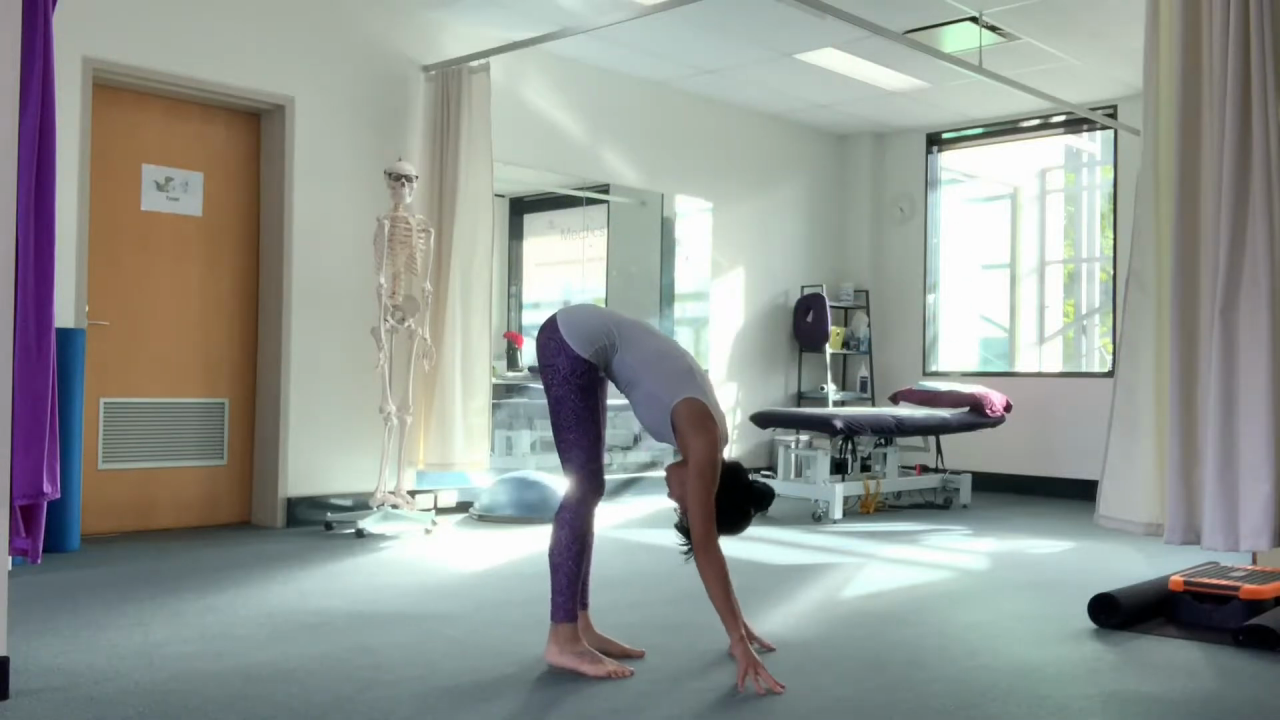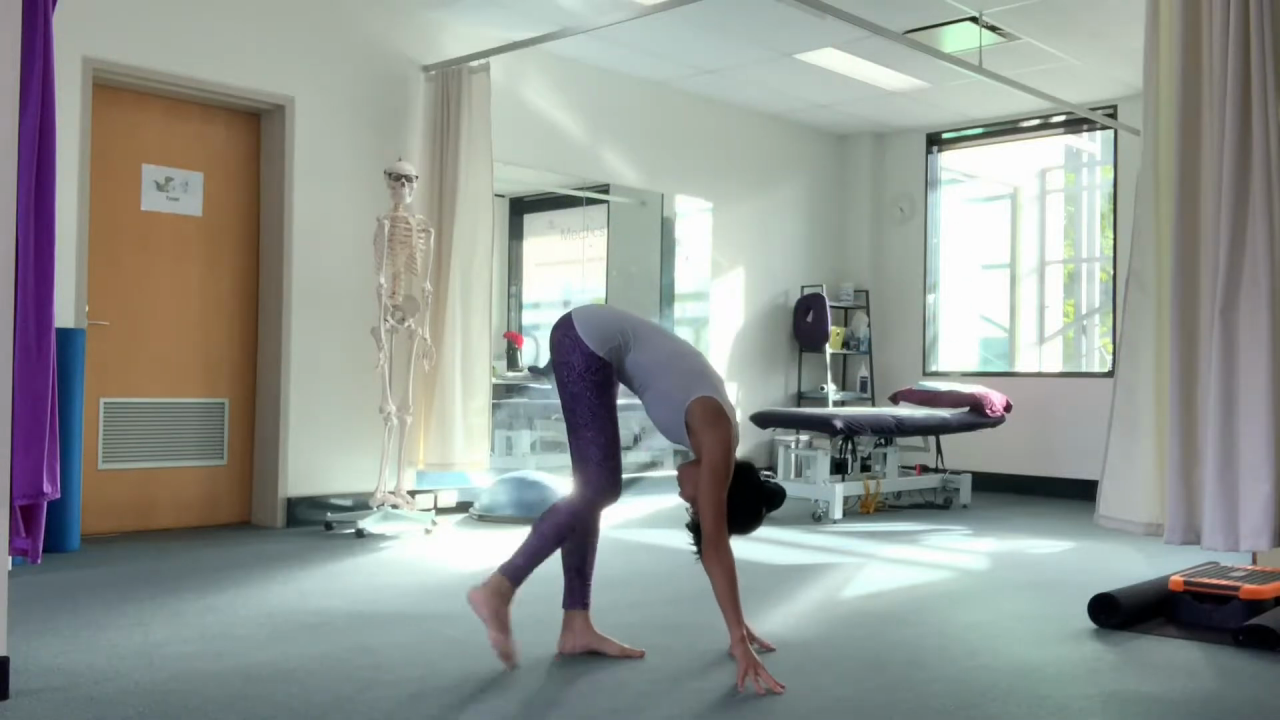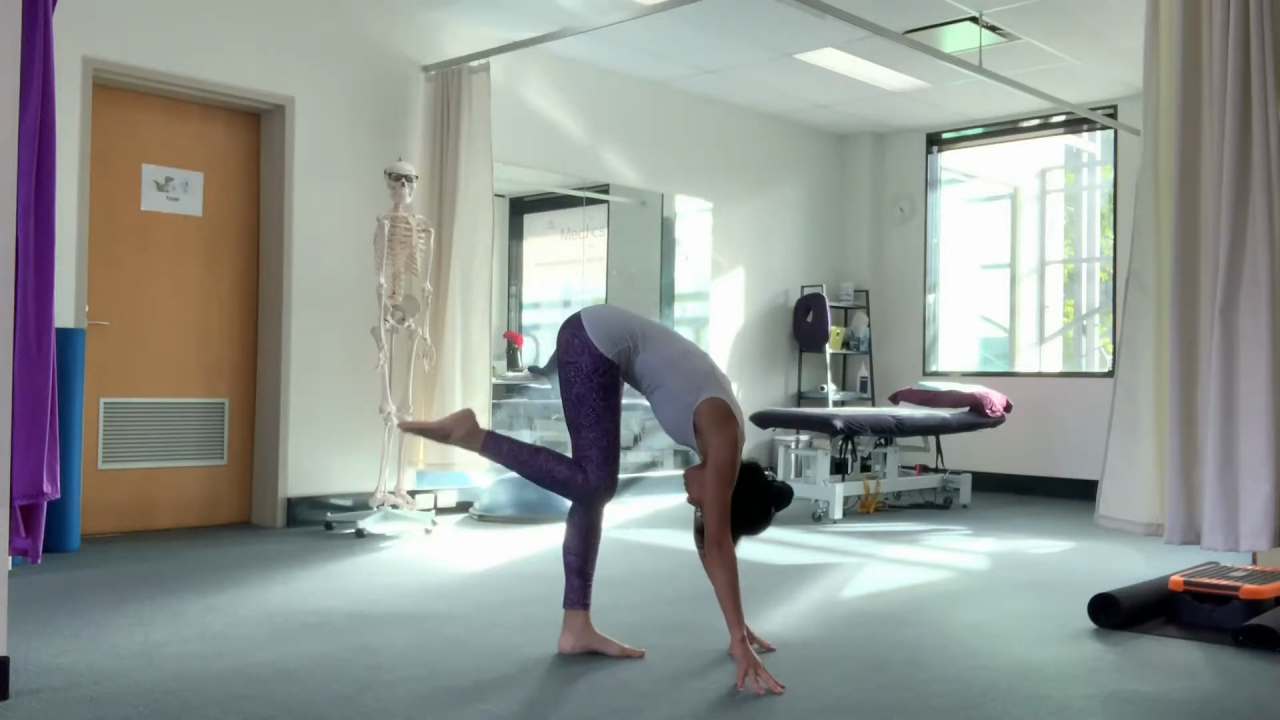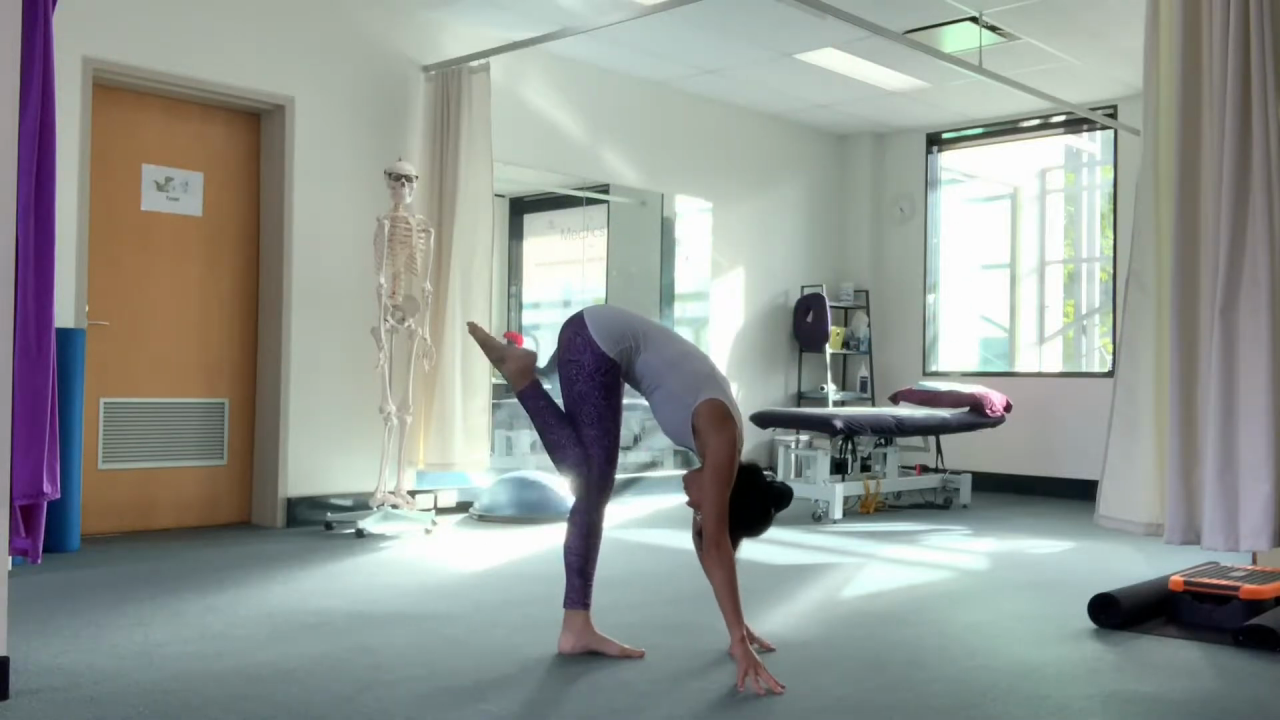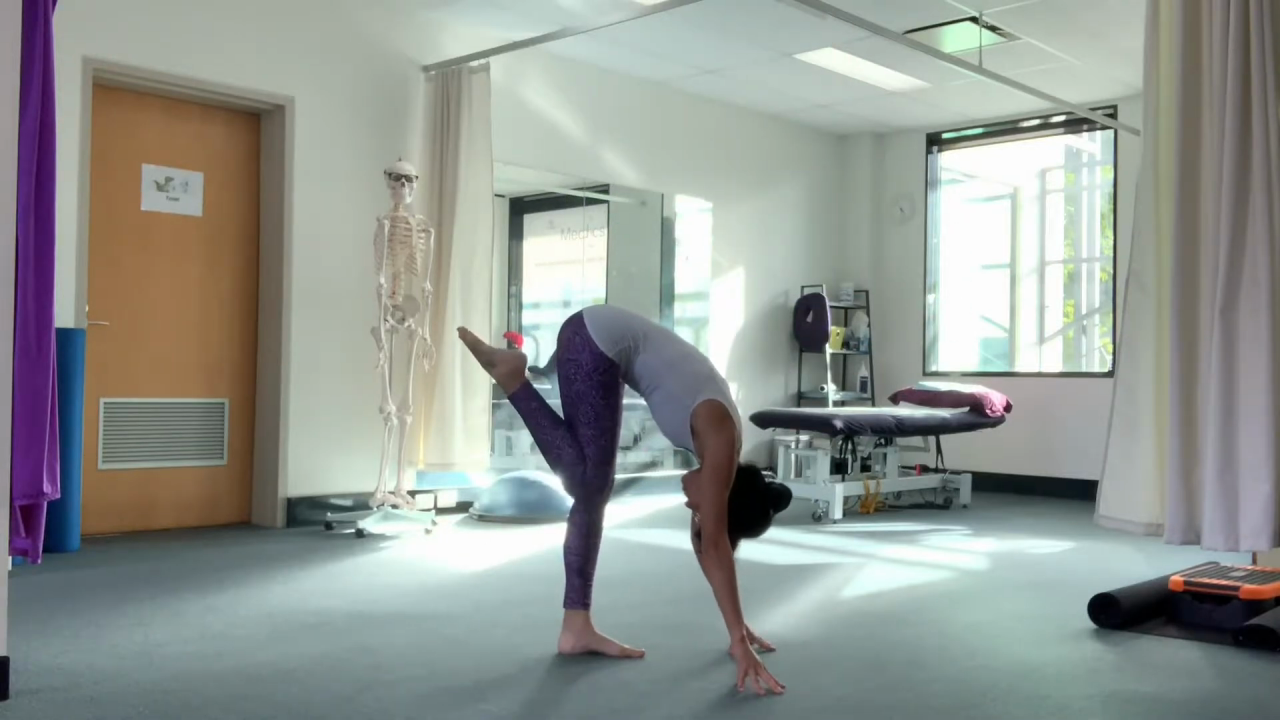
dt=0.2s
person 1, frame 1
left shoulder: (703, 436)
right shoulder: (704, 437)
left elbow: (705, 538)
right elbow: (705, 546)
left wrist: (737, 625)
right wrist: (738, 640)
left hip: (586, 343)
right hip: (572, 338)
left knee: (587, 492)
right knee: (584, 490)
left ankle: (578, 628)
right ankle: (563, 640)
person 1, frame 2
left shoulder: (717, 431)
right shoulder: (716, 440)
left elbow: (713, 540)
right elbow: (713, 542)
left wrist: (737, 626)
right wrist: (739, 640)
left hip: (589, 342)
right hip: (586, 338)
left knee: (594, 488)
right knee: (598, 490)
left ankle: (576, 628)
right ankle: (497, 590)
person 1, frame 3
left shoulder: (718, 435)
right shoulder: (724, 437)
left elbow: (715, 540)
right elbow: (715, 542)
left wrist: (736, 626)
right wrist: (738, 639)
left hip: (599, 341)
right hip: (596, 338)
left knee: (591, 490)
right knee: (594, 483)
left ankle: (576, 628)
right ankle: (473, 434)
person 1, frame 4
left shoulder: (718, 437)
right shoulder: (722, 436)
left elbow: (710, 540)
right elbow: (714, 544)
left wrist: (738, 628)
right wrist: (739, 640)
left hip: (606, 345)
right hip: (598, 337)
left knee: (593, 489)
right knee: (592, 482)
left ankle: (577, 629)
person 1, frame 5
left shoulder: (717, 437)
right shoulder: (720, 436)
left elbow: (707, 540)
right elbow: (715, 544)
left wrist: (738, 628)
right wrist: (740, 639)
left hip: (605, 346)
right hip: (596, 337)
left knee: (592, 490)
right knee: (588, 483)
left ankle: (577, 628)
right ankle: (513, 377)
